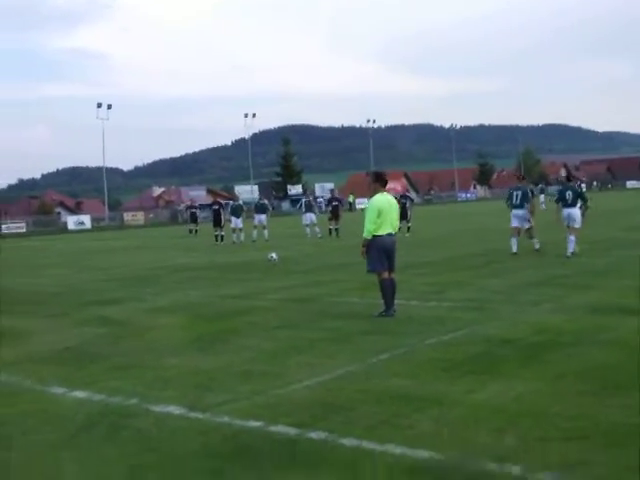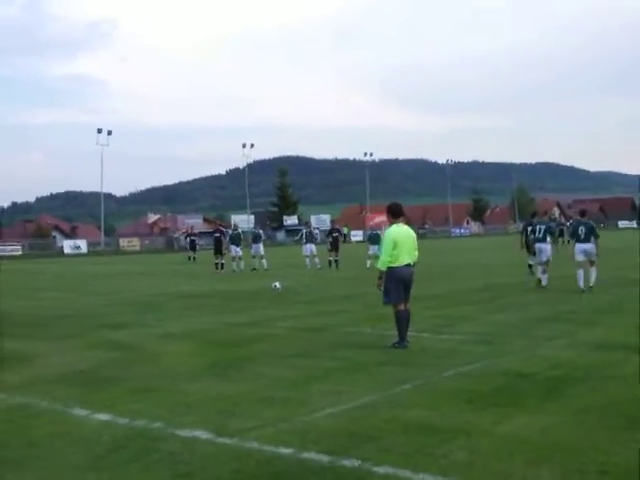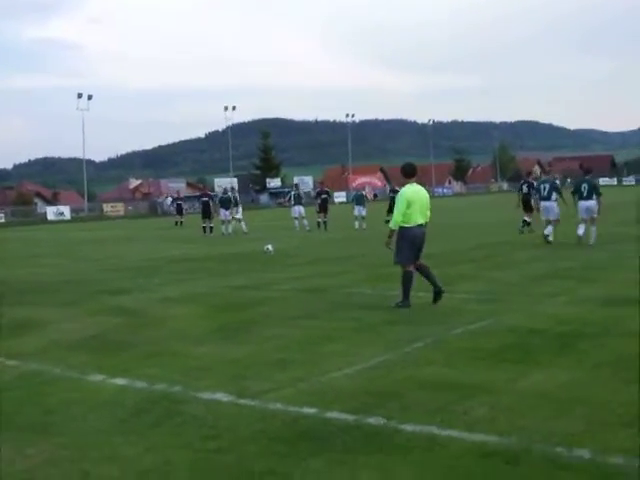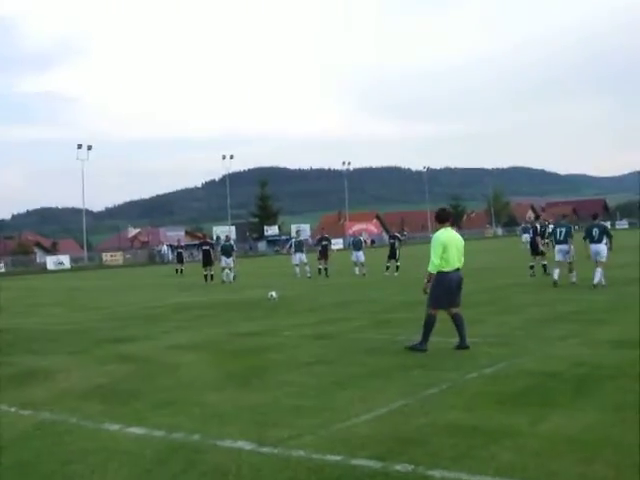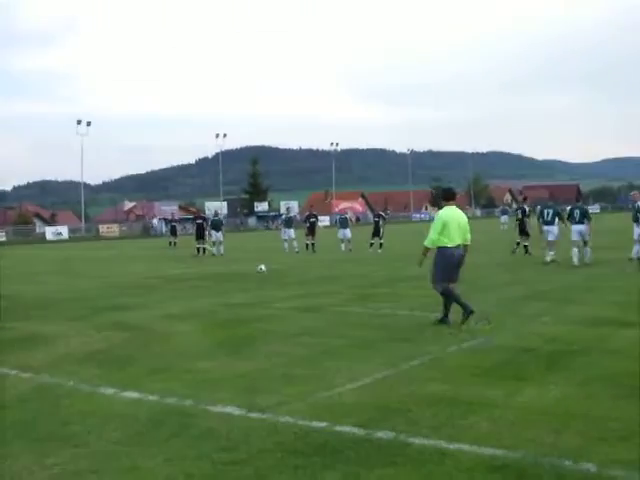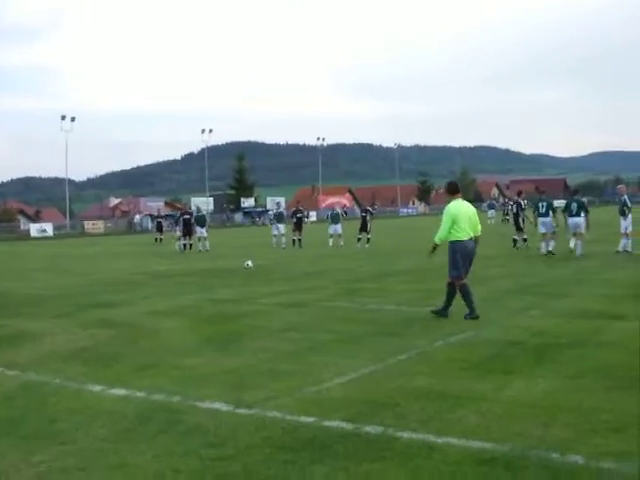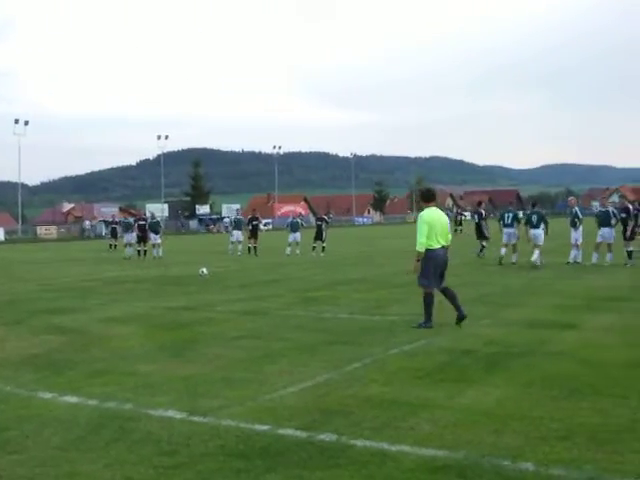
dt=0.4s
person 1, frame 1
left shoulder: (374, 201)
right shoulder: (392, 200)
left elbow: (370, 226)
right elbow: (396, 223)
left wrist: (364, 245)
left hip: (377, 239)
right hip: (390, 238)
left knee: (382, 274)
right knee: (390, 273)
left ankle: (388, 309)
right ankle: (391, 306)
person 1, frame 2
left shoulder: (390, 233)
right shoulder: (410, 231)
left elbow: (385, 258)
right elbow: (415, 254)
left wrist: (380, 277)
left hip: (395, 271)
right hip: (408, 270)
left knee: (398, 306)
right knee: (405, 304)
left ankle: (402, 340)
right ankle: (403, 337)
person 1, frame 3
left shoulder: (404, 192)
right shoulder: (424, 192)
left elbow: (397, 217)
right elbow: (427, 214)
left wrist: (390, 236)
left hip: (407, 231)
right hip: (421, 230)
left knee: (407, 266)
right knee: (416, 262)
left ankle: (406, 300)
right ankle: (437, 287)
person 1, frame 4
left shoulder: (438, 237)
right shoulder: (457, 236)
left elbow: (435, 262)
left wrist: (427, 281)
left hip: (443, 276)
right hip: (457, 275)
left knee: (432, 309)
right knee: (453, 309)
left ankle: (423, 343)
right ankle: (463, 341)
person 1, frame 5
left shoulder: (441, 214)
right shoulder: (462, 215)
left elbow: (432, 237)
right elbow: (467, 238)
left wrist: (423, 254)
right wrist: (464, 255)
left hip: (444, 252)
right hip: (457, 251)
left knee: (439, 285)
right knee: (448, 284)
left ankle: (466, 307)
right ankle: (445, 317)
person 1, frame 6
left shoulder: (450, 208)
right shoulder: (470, 207)
left elbow: (442, 233)
right elbow: (477, 230)
left wrist: (433, 249)
right wrist: (474, 246)
left hip: (458, 245)
right hip: (470, 244)
left knee: (459, 279)
right knee: (453, 278)
left ankle: (472, 311)
right ankle: (445, 308)
person 1, frame 7
left shoulder: (423, 216)
right shoulder: (443, 215)
left elbow: (421, 241)
right elbow: (448, 238)
left wrist: (417, 260)
left hip: (430, 253)
right hip: (442, 252)
left knee: (427, 288)
right knee: (441, 284)
left ankle: (428, 321)
right ankle: (460, 311)
